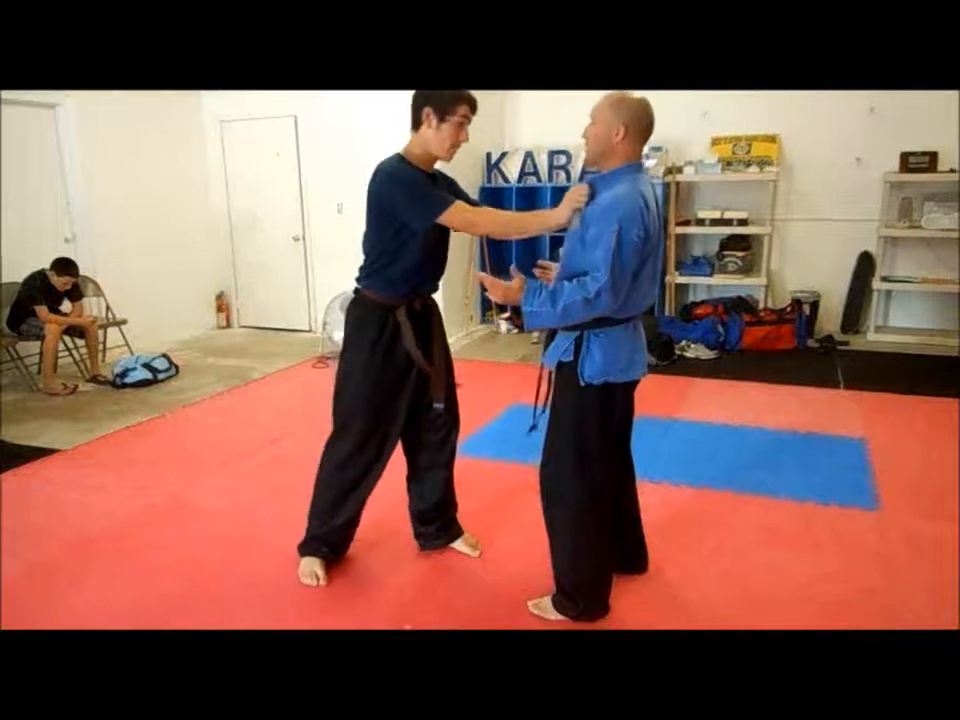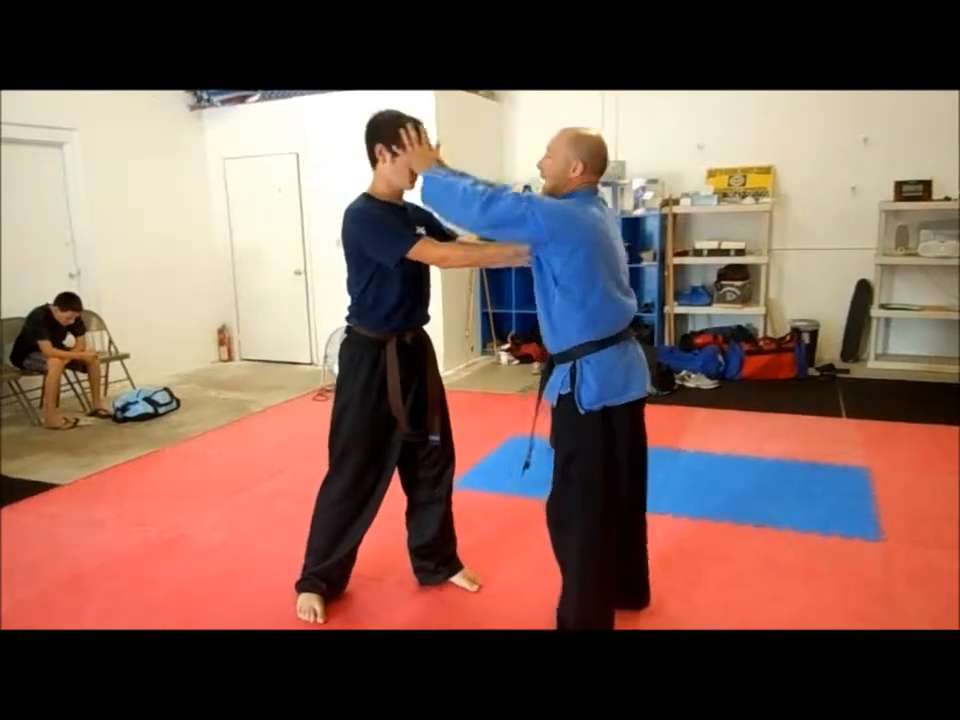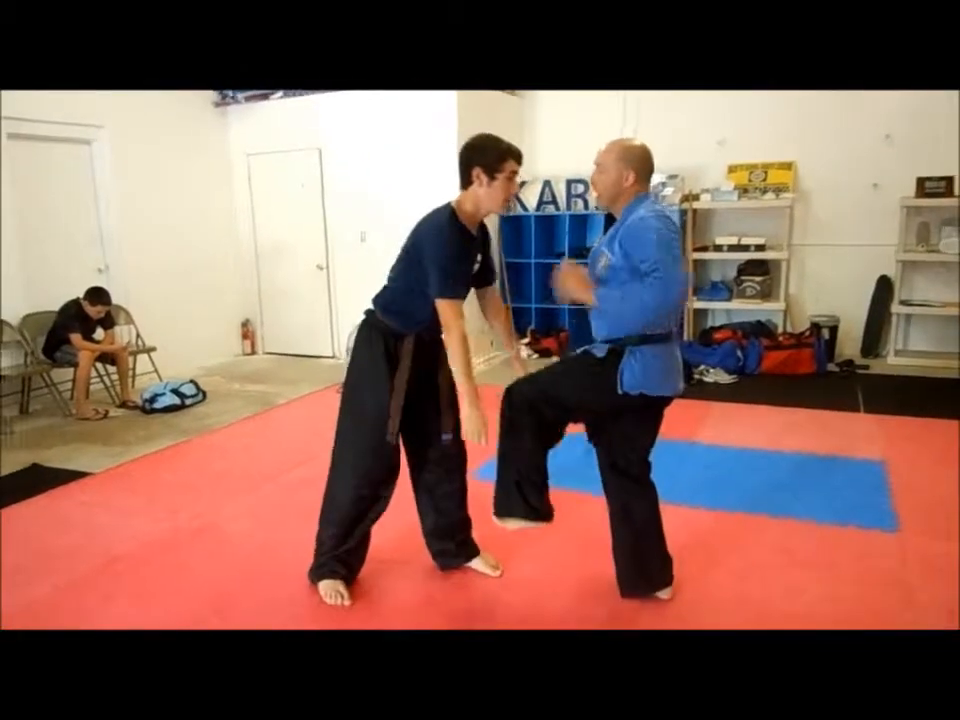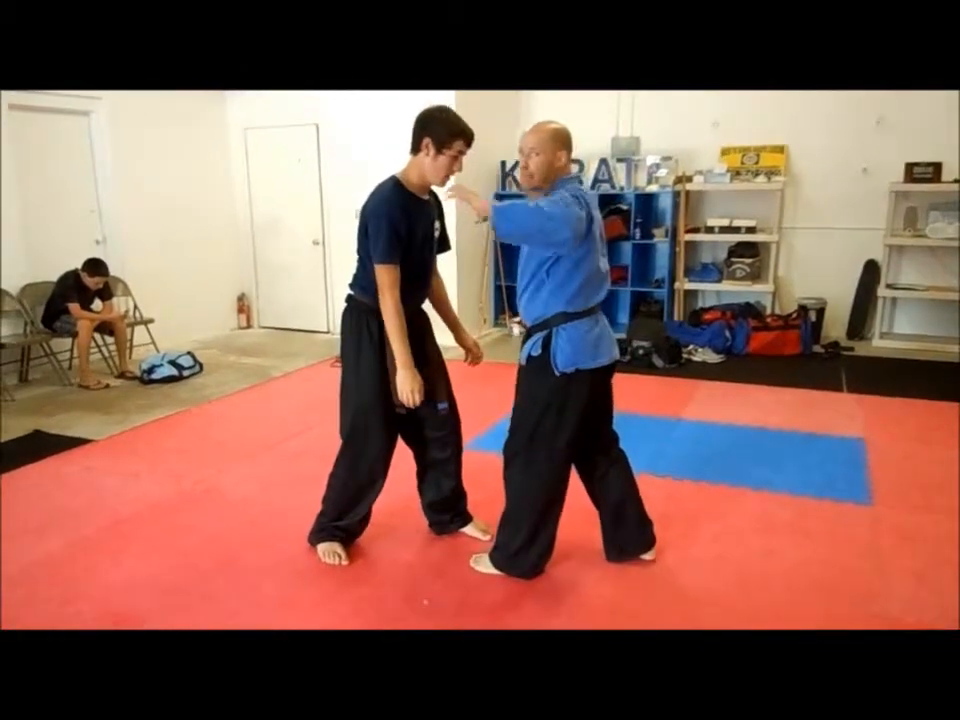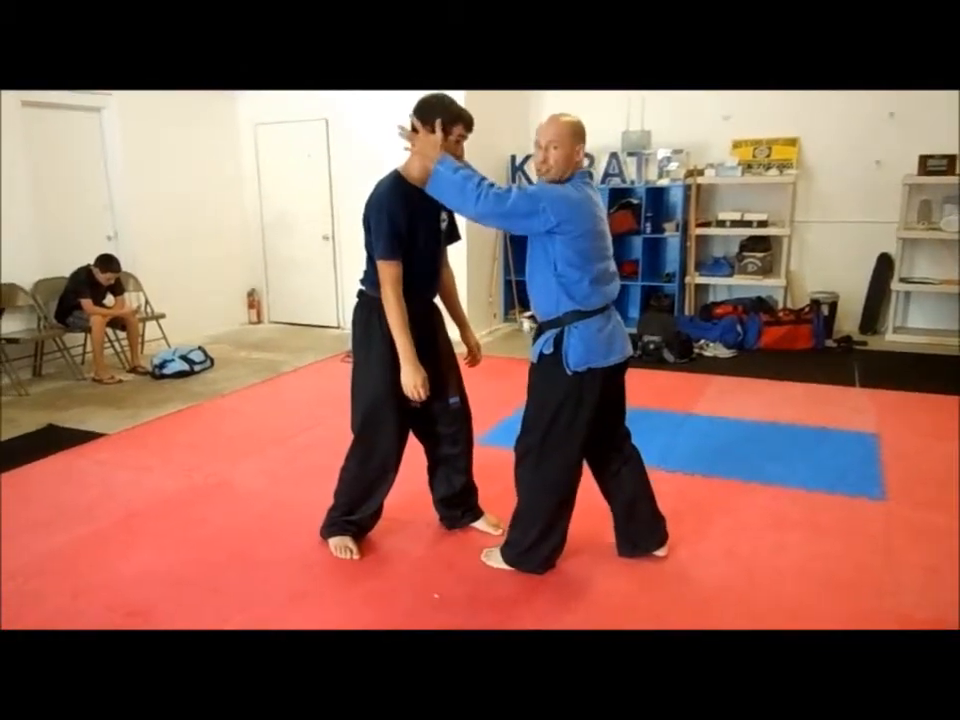
dt=1s
person 1, frame 1
left shoulder: (618, 203)
right shoulder: (632, 190)
left elbow: (601, 292)
left wrist: (528, 298)
right wrist: (565, 274)
left hip: (594, 351)
right hip: (614, 346)
left knee: (571, 474)
right knee: (608, 460)
left ankle: (581, 597)
right ankle: (625, 553)
person 1, frame 2
left shoulder: (560, 217)
right shoulder: (592, 213)
left elbow: (483, 208)
right elbow: (503, 209)
left wrist: (430, 171)
right wrist: (441, 172)
left hip: (590, 378)
right hip: (619, 369)
left knee: (578, 505)
right knee: (618, 491)
left ankle: (585, 618)
right ankle: (627, 588)
person 1, frame 3
left shoulder: (649, 224)
right shoulder: (633, 225)
left elbow: (665, 290)
left wrist: (594, 294)
right wrist: (587, 287)
left hip: (630, 367)
right hip: (644, 369)
left knee: (524, 399)
right knee: (626, 472)
left ankle: (525, 502)
right ankle: (649, 577)
person 1, frame 4
left shoulder: (569, 199)
right shoulder: (565, 198)
left elbow: (556, 224)
left wrist: (489, 207)
right wrist: (521, 210)
left hip: (561, 348)
right hip: (587, 342)
left knee: (532, 456)
right knee: (597, 447)
left ankle: (516, 556)
right ankle: (633, 539)
person 1, frame 5
left shoulder: (558, 201)
right shoulder: (575, 196)
left elbow: (488, 202)
right elbow: (507, 201)
left wrist: (436, 161)
right wrist: (447, 161)
left hip: (573, 345)
right hip: (600, 340)
left knee: (544, 455)
right knee: (609, 444)
left ankle: (527, 552)
right ankle: (645, 534)
person 2, frame 1
left shoulder: (440, 183)
right shoulder: (394, 178)
left elbow: (487, 219)
right elbow: (474, 223)
left wrist: (555, 217)
right wrist: (557, 217)
left hip: (421, 317)
right hip: (377, 322)
left knee: (435, 427)
right knee: (359, 437)
left ankle: (437, 525)
right ankle: (320, 544)
person 2, frame 2
left shoulder: (415, 215)
right shoulder: (363, 216)
left elbow: (464, 248)
right elbow: (441, 256)
left wrist: (520, 247)
right wrist: (521, 249)
left hip: (414, 350)
right hip: (371, 357)
left knee: (432, 461)
right knee: (354, 472)
left ankle: (436, 561)
right ankle: (318, 580)
person 2, frame 3
left shoulder: (478, 233)
right shoulder: (439, 233)
left elbow: (490, 302)
right elbow: (452, 325)
left wrist: (520, 359)
right wrist: (470, 402)
left hip: (425, 349)
right hip: (384, 346)
left knee: (443, 452)
right knee: (367, 460)
left ankle: (455, 548)
right ankle: (332, 566)
person 2, frame 4
left shoulder: (431, 203)
right shoulder: (386, 204)
right elbow: (387, 292)
left wrist: (460, 333)
right wrist: (404, 367)
left hip: (412, 320)
right hip: (372, 326)
left knee: (441, 424)
right knee: (369, 437)
left ankle: (449, 514)
right ankle: (331, 529)
person 2, frame 5
left shoulder: (439, 193)
right shoulder: (388, 198)
right elbow: (390, 288)
left wrist: (464, 329)
right wrist: (407, 362)
left hip: (425, 316)
right hip: (382, 323)
left knee: (451, 419)
right knee: (380, 432)
left ankle: (460, 508)
right ankle: (342, 524)
